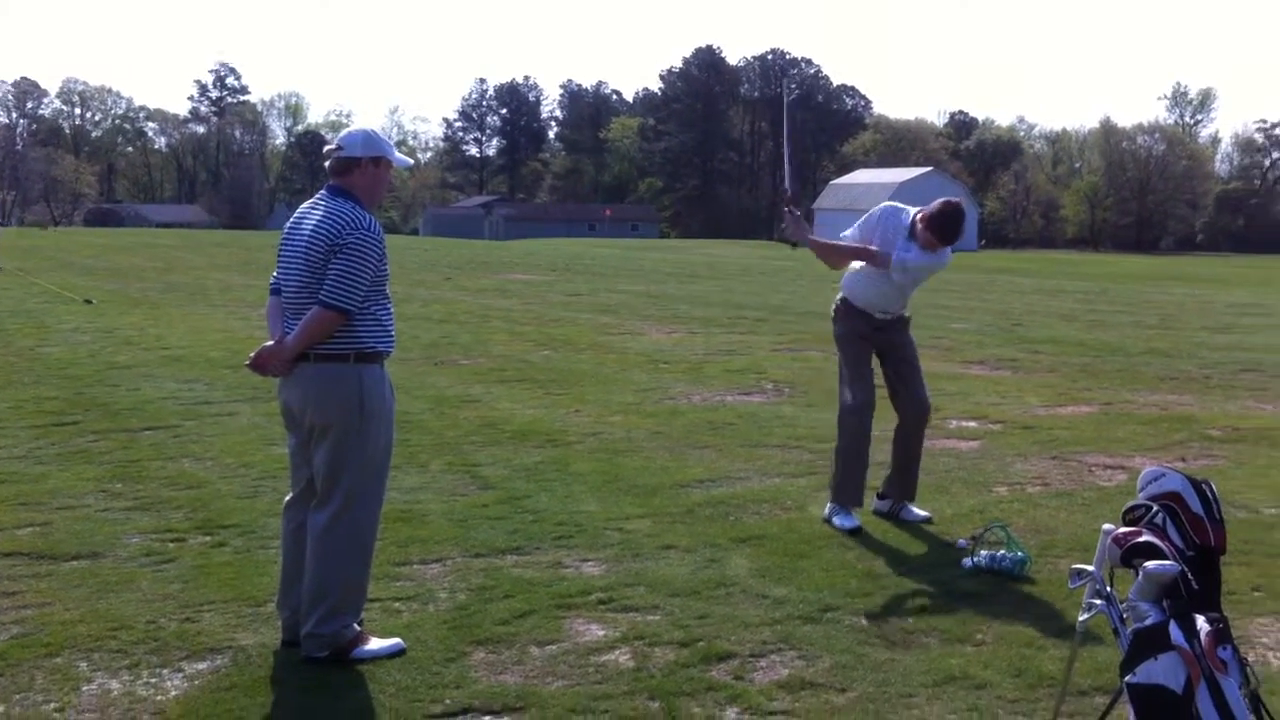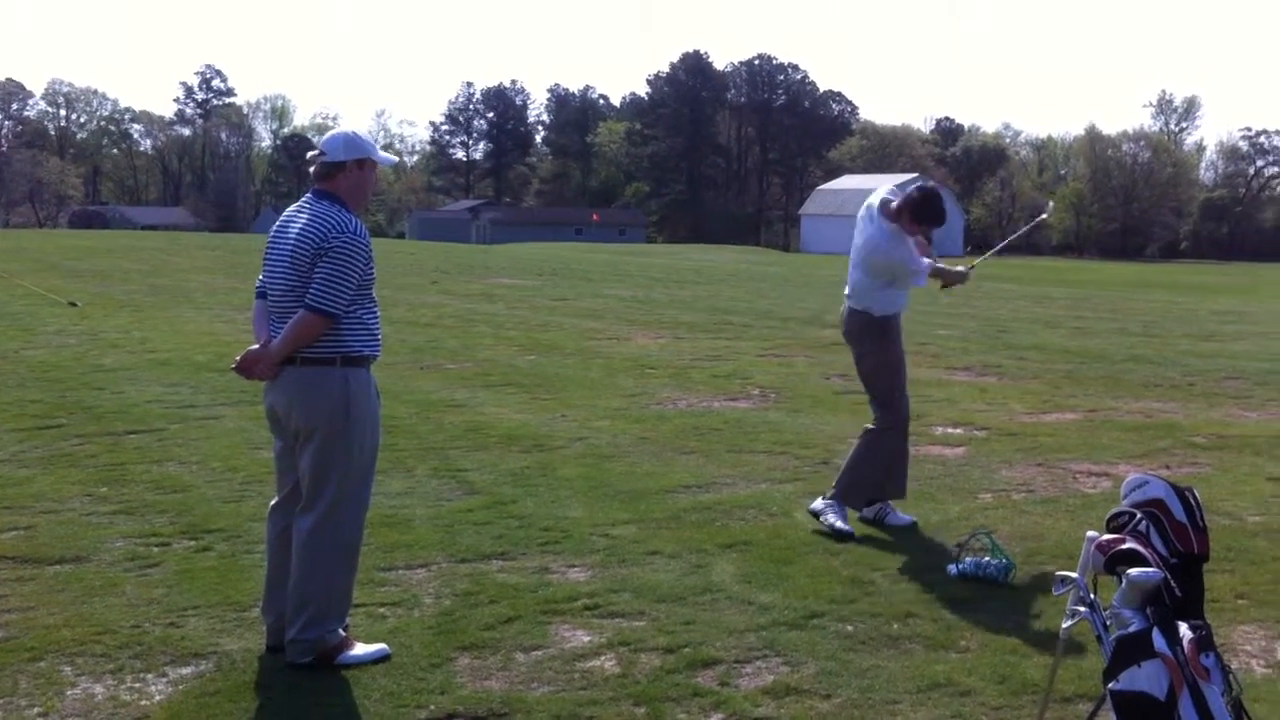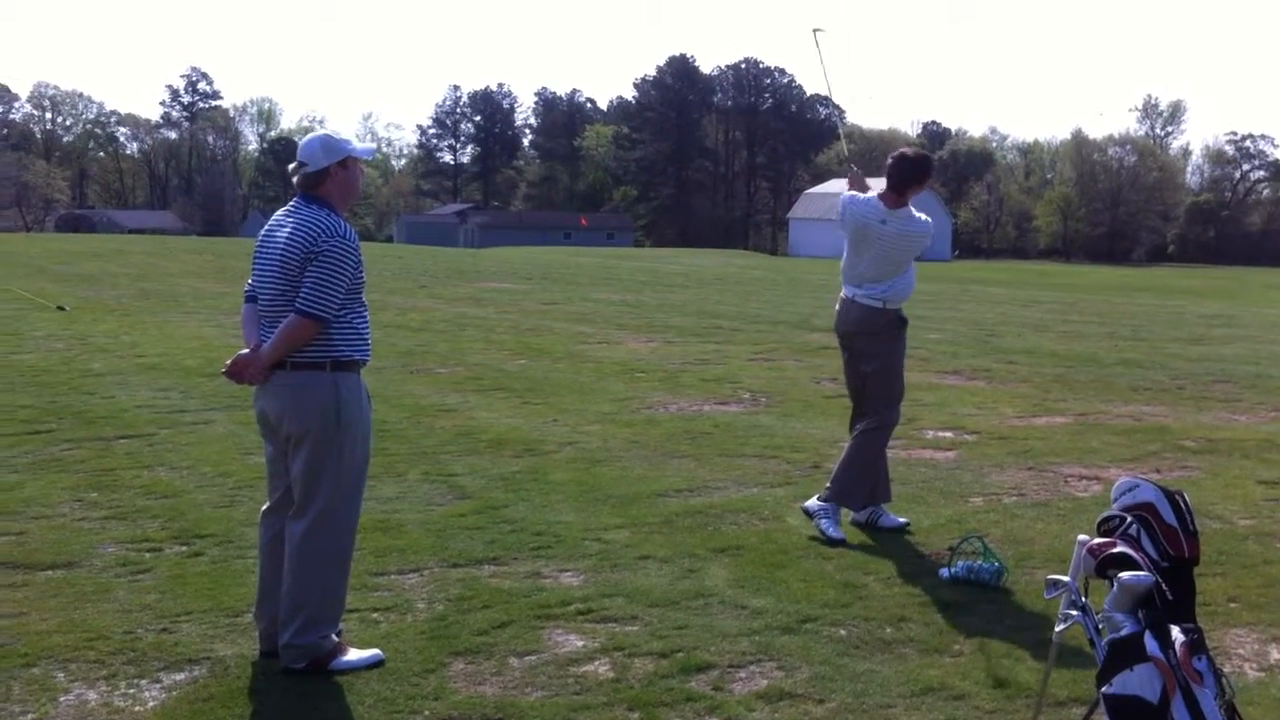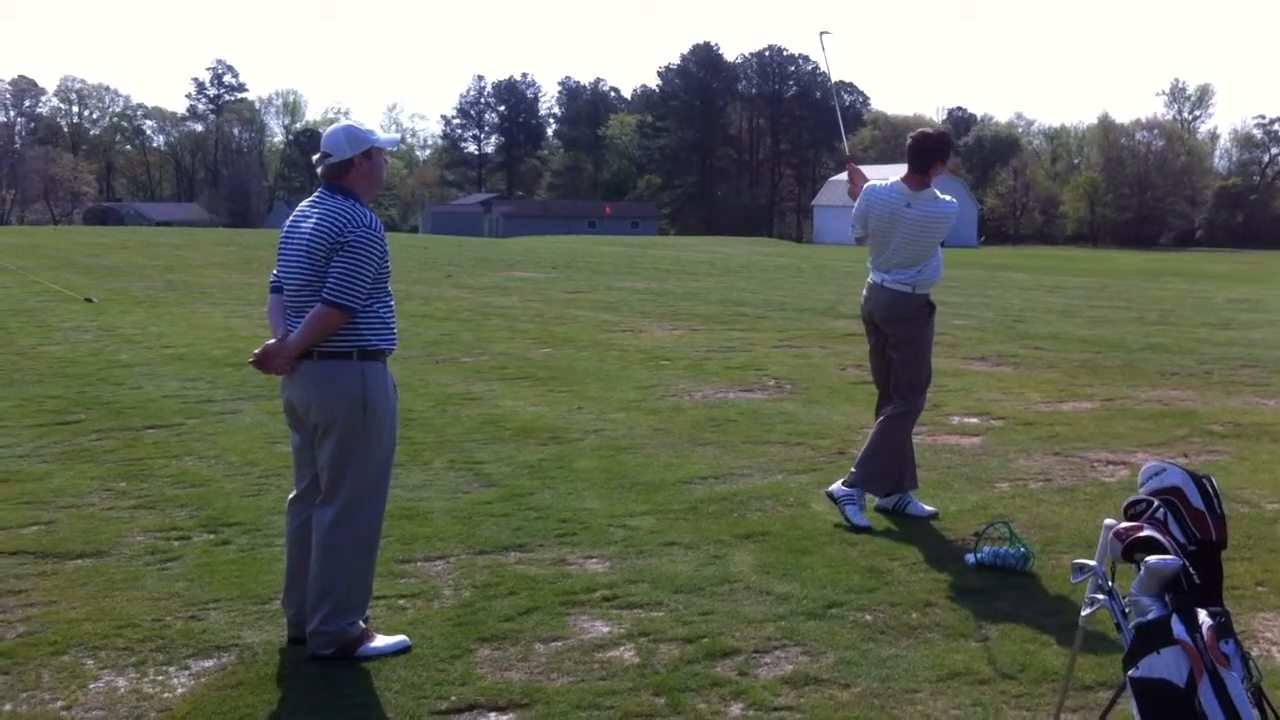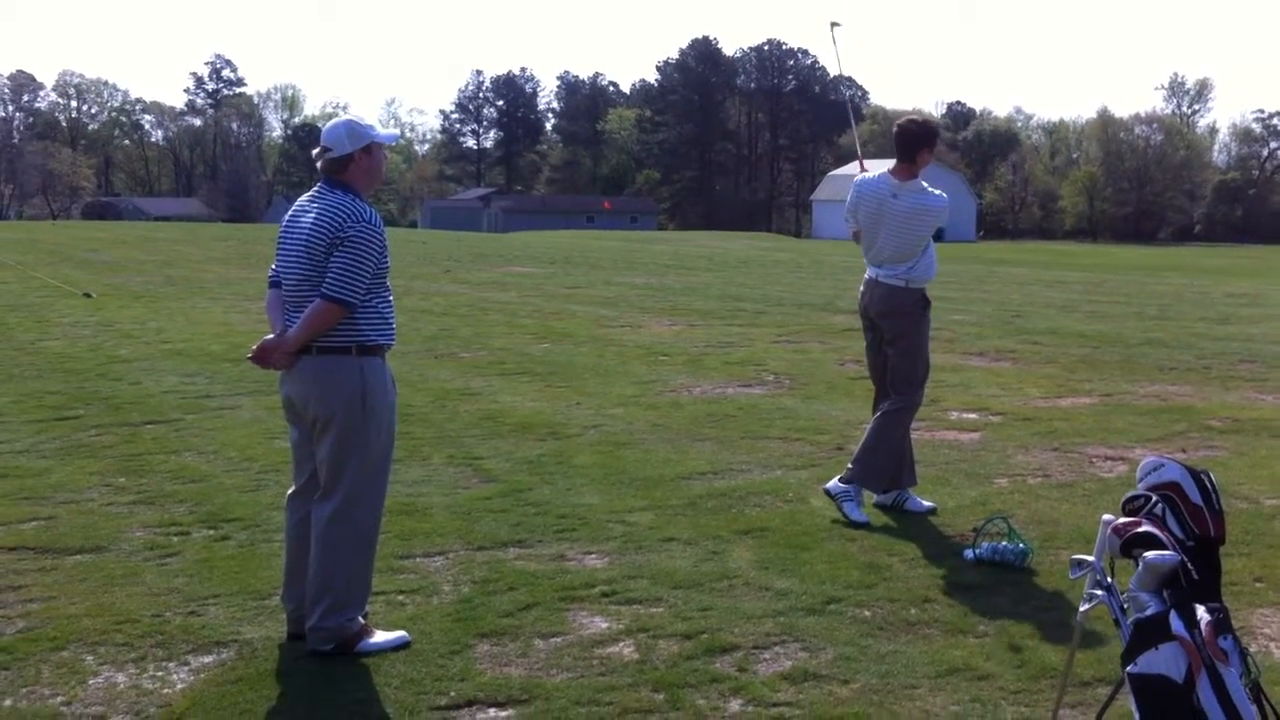
dt=0.4s
person 1, frame 1
left shoulder: (302, 216)
right shoulder: (361, 227)
left elbow: (278, 293)
right elbow: (333, 310)
left wrist: (281, 349)
right wrist: (283, 352)
left hip: (301, 379)
right hip: (349, 380)
left knee: (307, 501)
right knee: (346, 508)
left ankle: (298, 620)
right ankle: (330, 633)
person 1, frame 2
left shoulder: (289, 219)
right shoulder: (347, 231)
left elbow: (265, 296)
right elbow: (319, 313)
left wrist: (265, 351)
right wrist: (270, 357)
left hip: (288, 383)
right hip: (334, 384)
left knee: (292, 505)
right knee: (331, 513)
left ankle: (283, 625)
right ankle: (315, 639)
person 1, frame 3
left shoulder: (277, 224)
right shoulder: (335, 234)
left elbow: (254, 300)
right elbow: (309, 317)
left wrist: (255, 355)
right wrist: (261, 361)
left hip: (278, 387)
right hip: (325, 388)
left knee: (283, 510)
right knee: (323, 517)
left ankle: (276, 629)
right ankle: (308, 644)
person 1, frame 4
left shoulder: (301, 215)
right shoulder: (360, 224)
left elbow: (279, 290)
right elbow: (335, 307)
left wrist: (282, 345)
right wrist: (288, 351)
left hip: (305, 377)
right hip: (351, 377)
left knee: (311, 498)
right knee: (350, 505)
left ankle: (304, 617)
right ankle: (336, 631)
person 1, frame 5
left shoulder: (300, 210)
right shoulder: (360, 219)
left elbow: (278, 285)
right elbow: (335, 301)
left wrist: (281, 340)
right wrist: (287, 346)
left hip: (303, 373)
right hip: (350, 372)
left knee: (309, 494)
right knee: (348, 501)
left ankle: (303, 613)
right ankle: (335, 627)
person 2, frame 1
left shoulder: (938, 257)
right shoulder: (888, 214)
left elbow: (867, 255)
right elbow: (836, 260)
left wrist: (807, 238)
right wrist: (808, 236)
left hip: (893, 323)
right hip: (853, 316)
left knee: (917, 409)
right knee: (857, 406)
left ankle: (893, 497)
right ankle: (841, 503)
person 2, frame 2
left shoulder: (882, 198)
right shoulder: (891, 251)
right elbow: (922, 270)
right wrist: (952, 274)
left hip: (878, 317)
right hip: (871, 324)
left knee: (894, 410)
right knee: (891, 416)
left ankle: (874, 501)
right ankle: (834, 501)
person 2, frame 3
left shoulder: (851, 205)
right shoulder: (921, 229)
left wrist: (861, 190)
left hip: (848, 311)
right hip: (882, 320)
left knee: (867, 411)
right knee: (881, 416)
left ankle: (867, 503)
right ankle: (828, 501)
person 2, frame 4
left shoulder: (874, 194)
right shoulder: (947, 211)
left hip: (875, 297)
right hip: (910, 307)
left knee: (893, 398)
right knee: (907, 401)
left ankle: (894, 490)
right ankle: (853, 484)
person 2, frame 5
left shoulder: (863, 186)
right shoulder: (935, 204)
left hip: (872, 292)
right hip: (906, 301)
left knee: (889, 393)
right knee: (904, 397)
left ankle: (893, 486)
right ankle: (850, 481)
